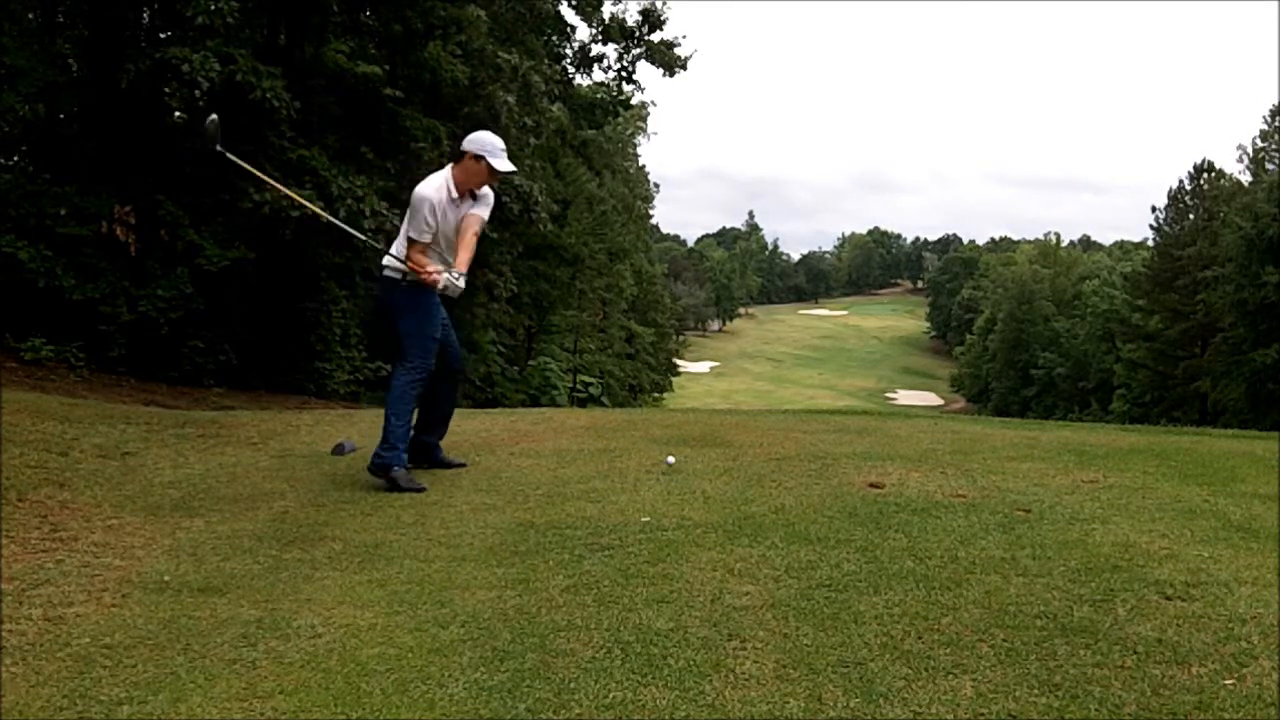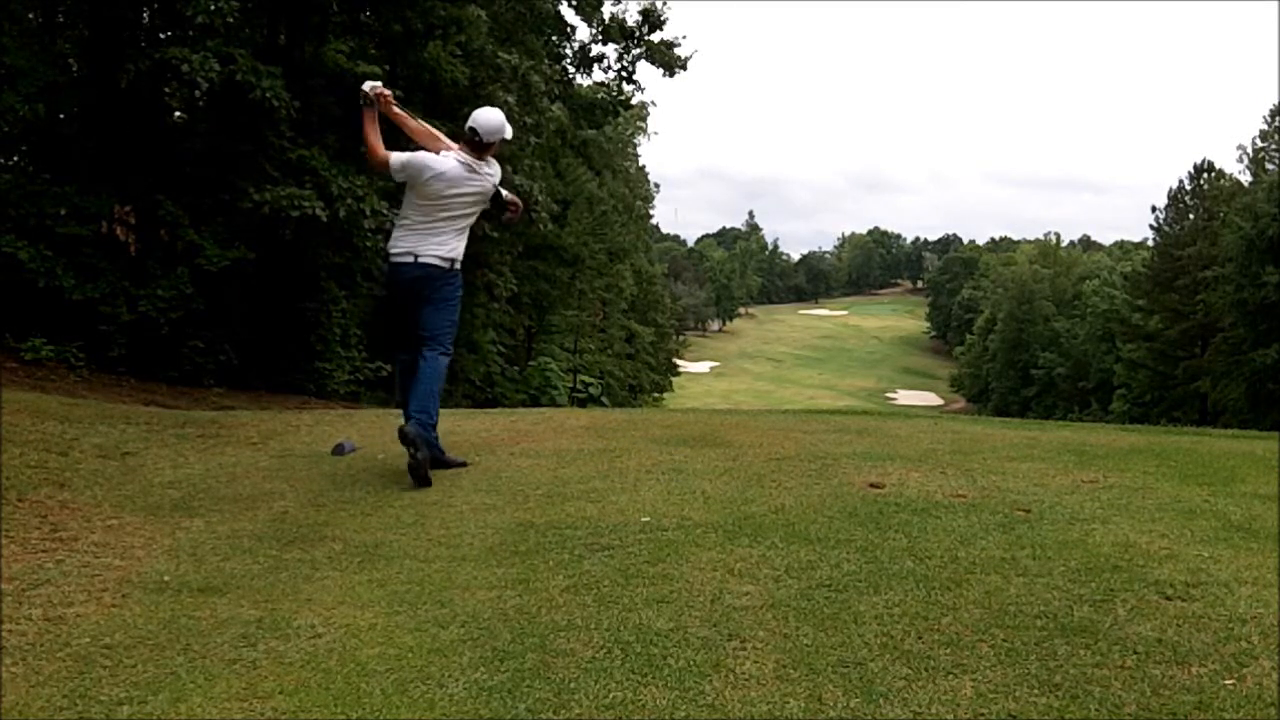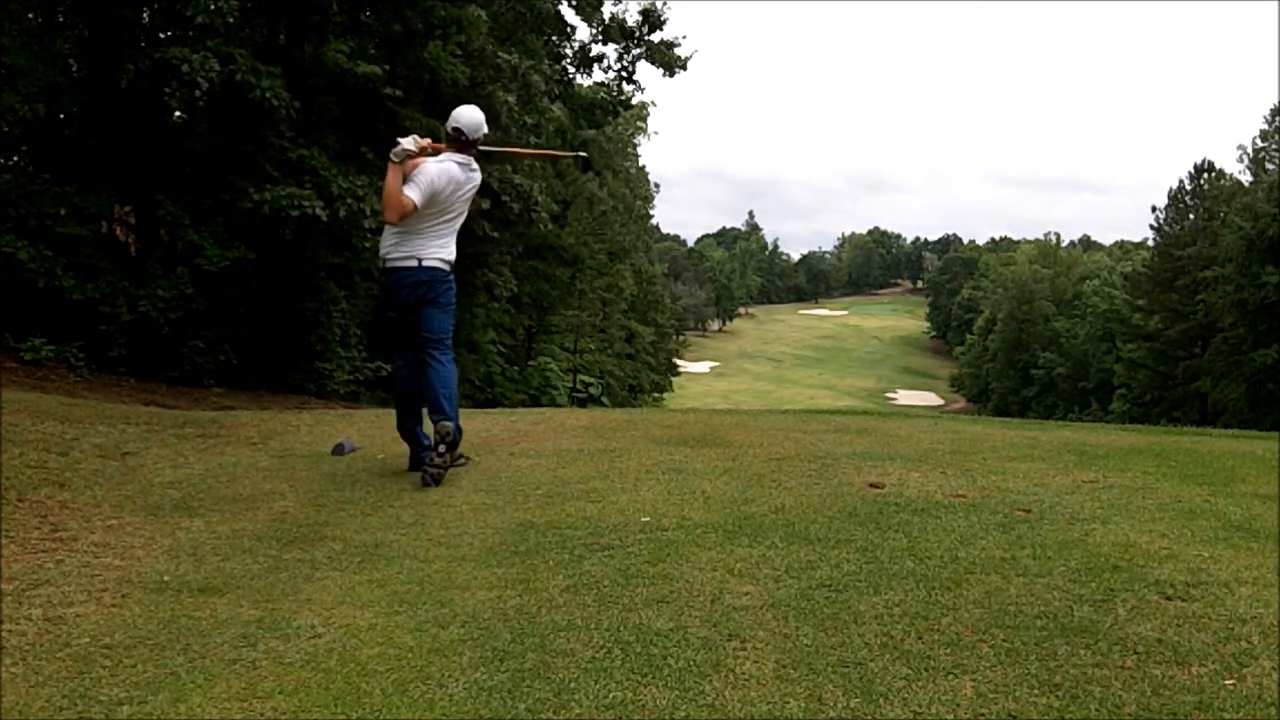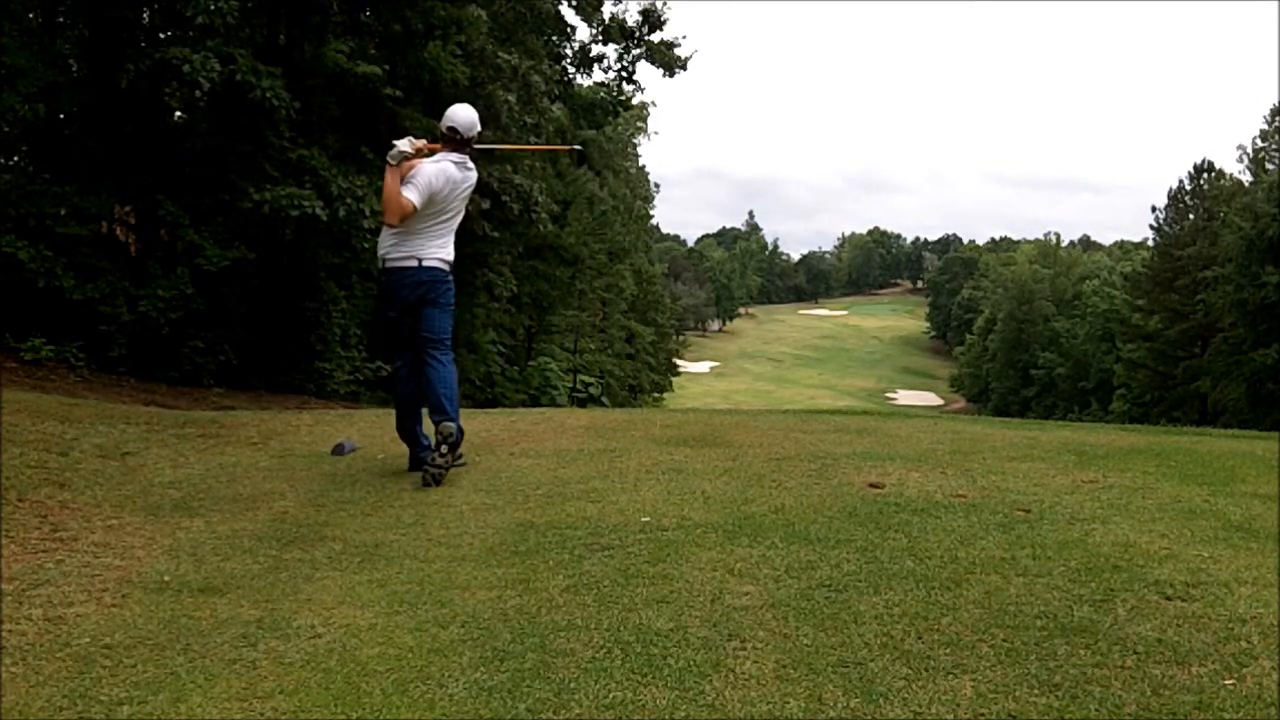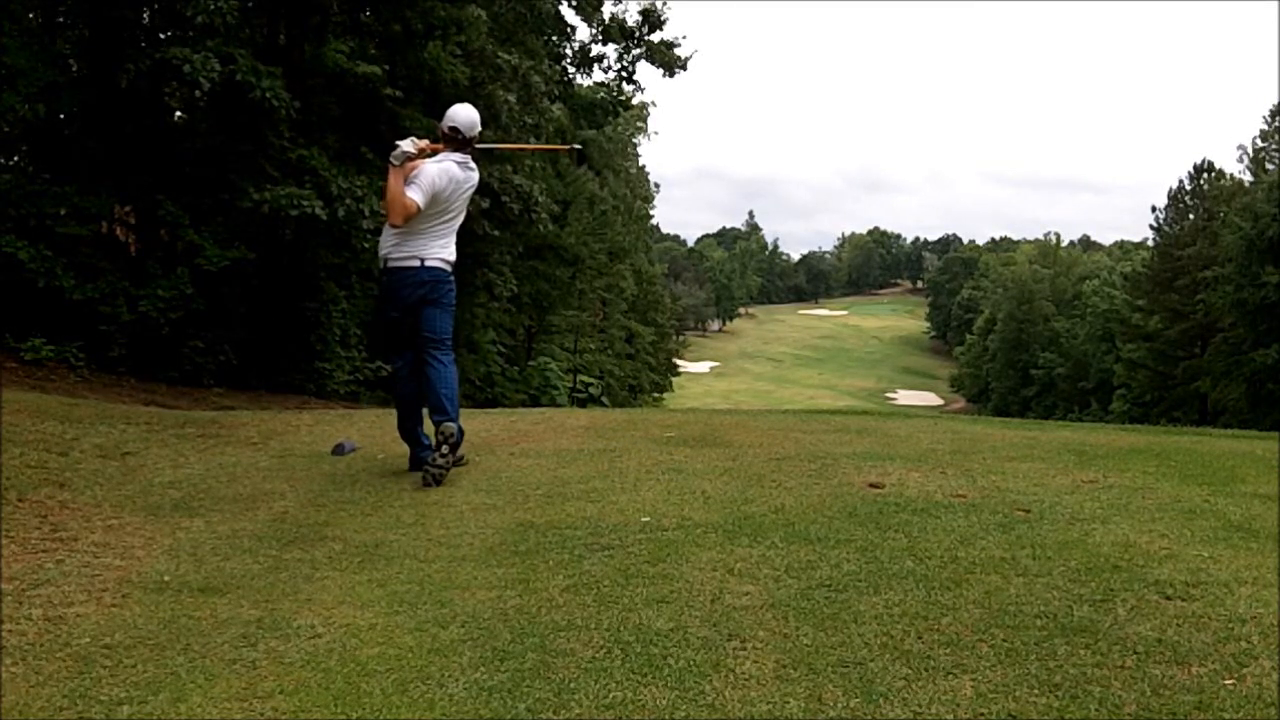
dt=0.4s
person 1, frame 1
left shoulder: (483, 196)
right shoulder: (427, 195)
left elbow: (468, 237)
right elbow: (414, 258)
left wrist: (455, 274)
right wrist: (435, 273)
left hip: (431, 289)
right hip: (407, 284)
left knee: (448, 365)
right knee: (414, 365)
left ankle: (424, 447)
right ankle: (390, 460)
person 1, frame 2
left shoulder: (426, 166)
right shoulder: (491, 176)
left elbow: (377, 159)
right elbow: (443, 146)
left wrist: (374, 111)
right wrist: (396, 112)
left hip: (400, 268)
right hip: (440, 274)
left knee: (409, 354)
right knee: (435, 352)
left ankle: (425, 445)
right ankle: (418, 428)
person 1, frame 3
left shoulder: (434, 171)
right shoulder: (472, 173)
left elbow: (391, 213)
left wrist: (397, 160)
right wrist: (410, 158)
left hip: (399, 273)
right hip: (436, 274)
left knee: (406, 359)
right knee: (439, 353)
left ankle: (419, 447)
right ankle: (446, 426)
person 1, frame 4
left shoulder: (430, 171)
right shoulder: (468, 172)
left elbow: (393, 216)
left wrist: (394, 163)
right wrist: (410, 159)
left hip: (398, 274)
right hip: (435, 274)
left knee: (405, 360)
right knee: (438, 353)
left ankle: (418, 448)
right ankle: (447, 426)
person 1, frame 5
left shoulder: (433, 170)
right shoulder: (469, 173)
left elbow: (396, 216)
right elbow: (418, 176)
left wrist: (397, 165)
right wrist: (412, 160)
left hip: (399, 273)
right hip: (436, 274)
left knee: (405, 359)
right knee: (438, 353)
left ankle: (419, 448)
right ankle: (447, 426)
